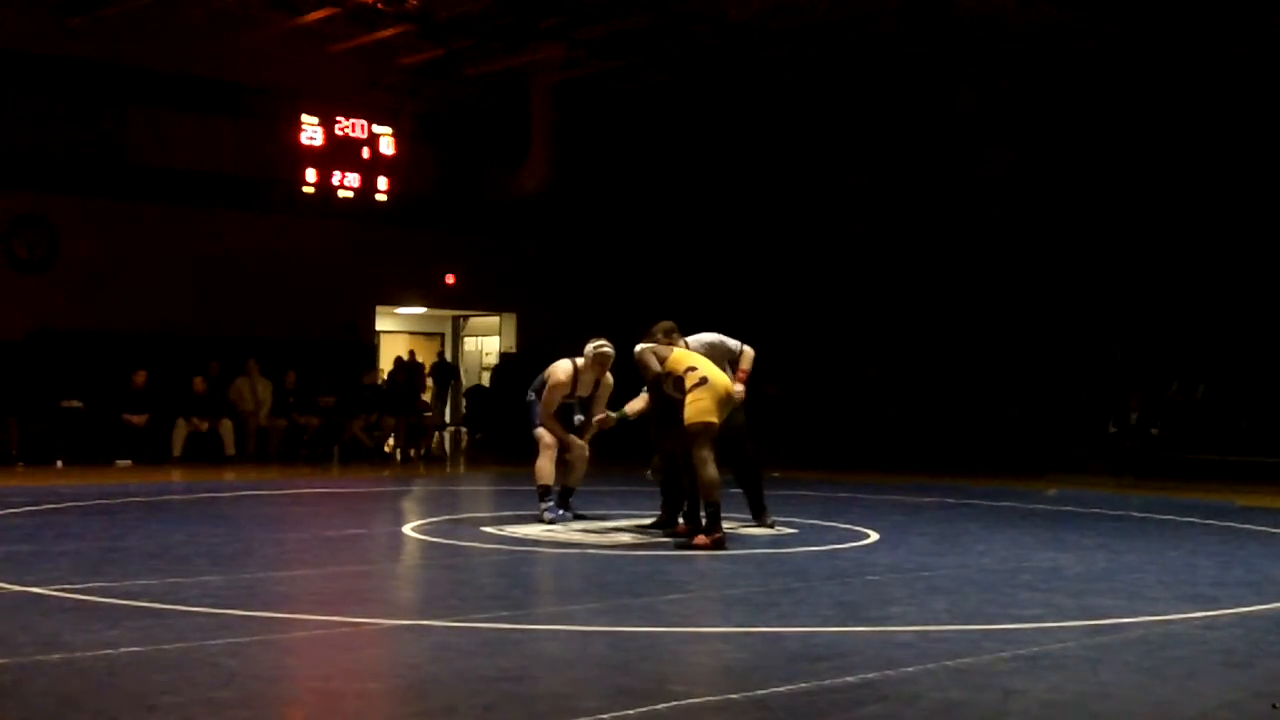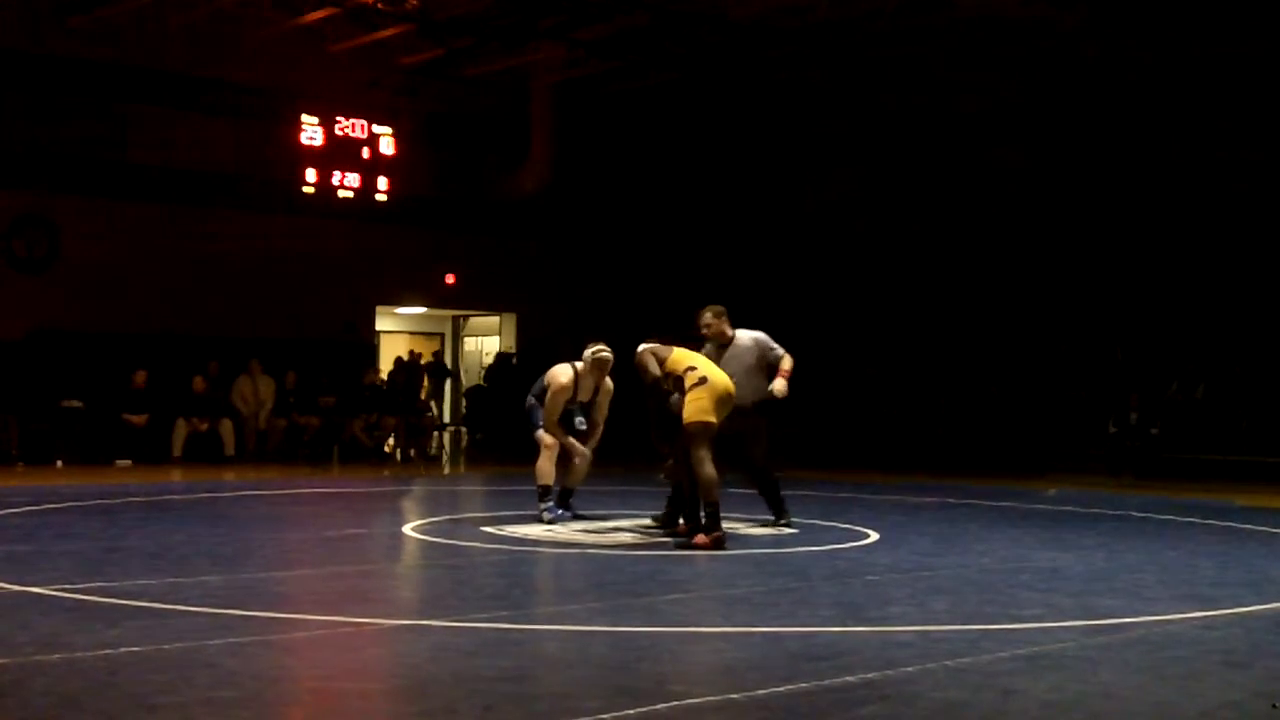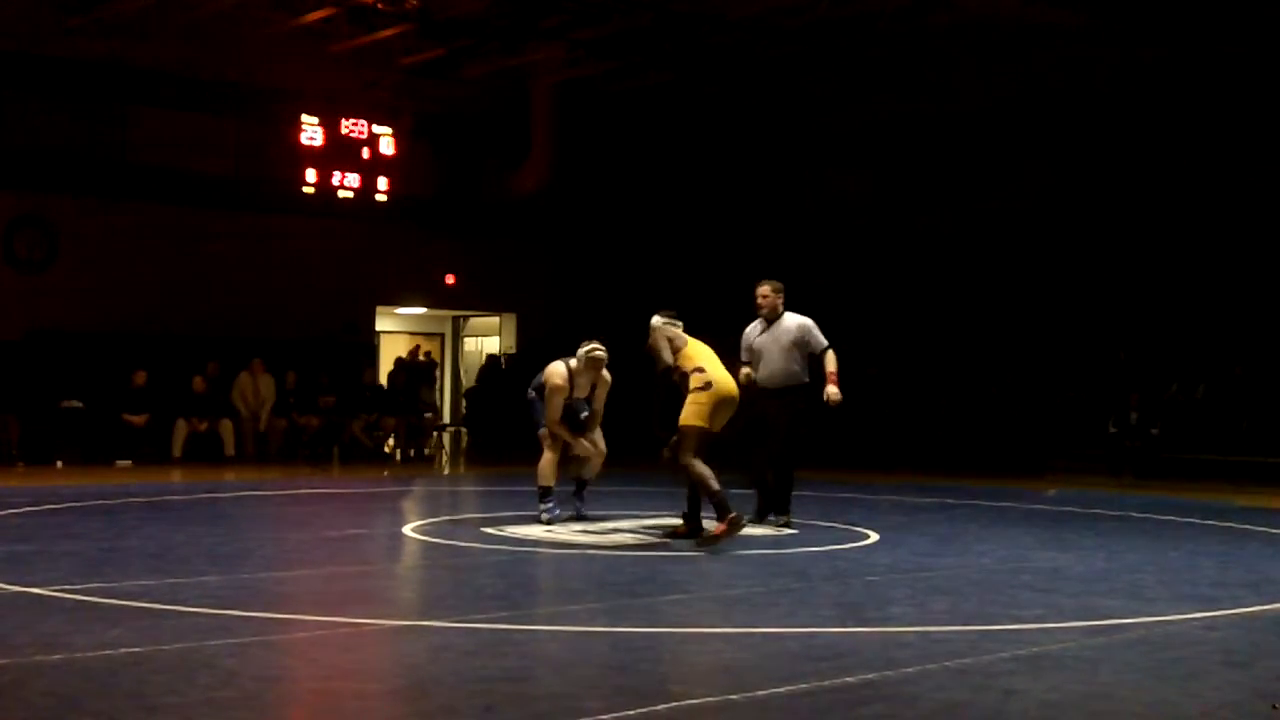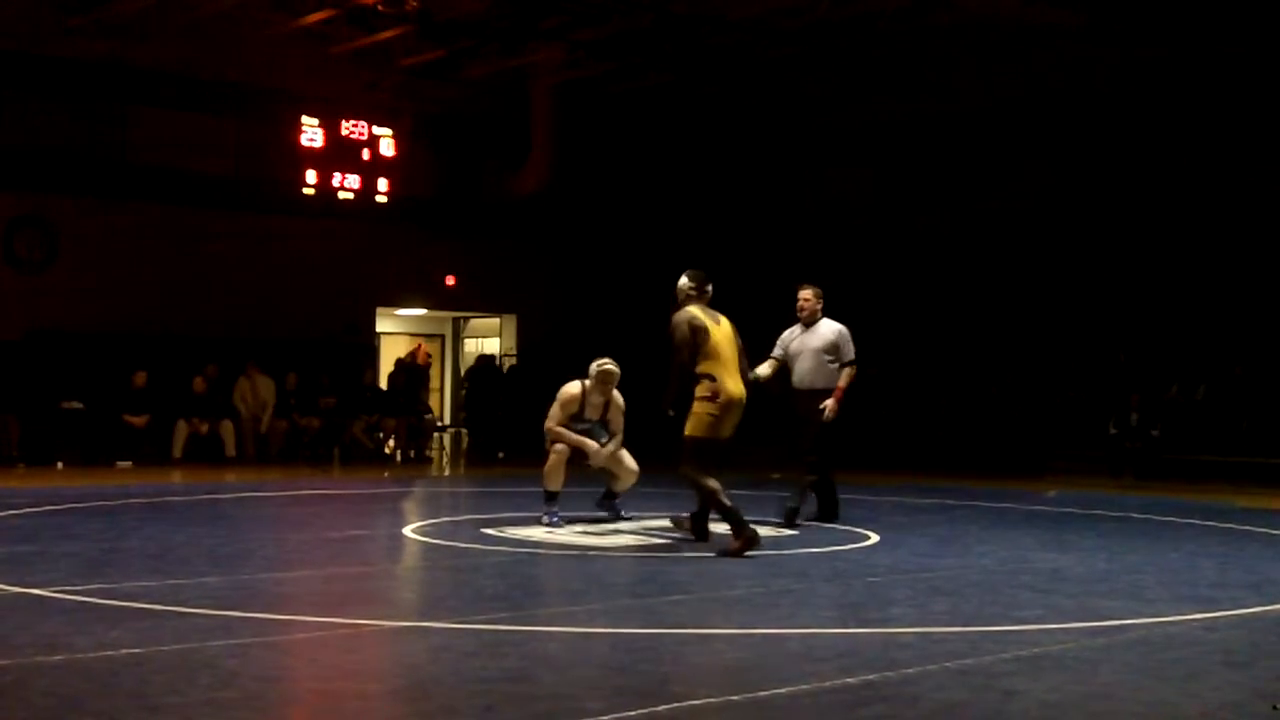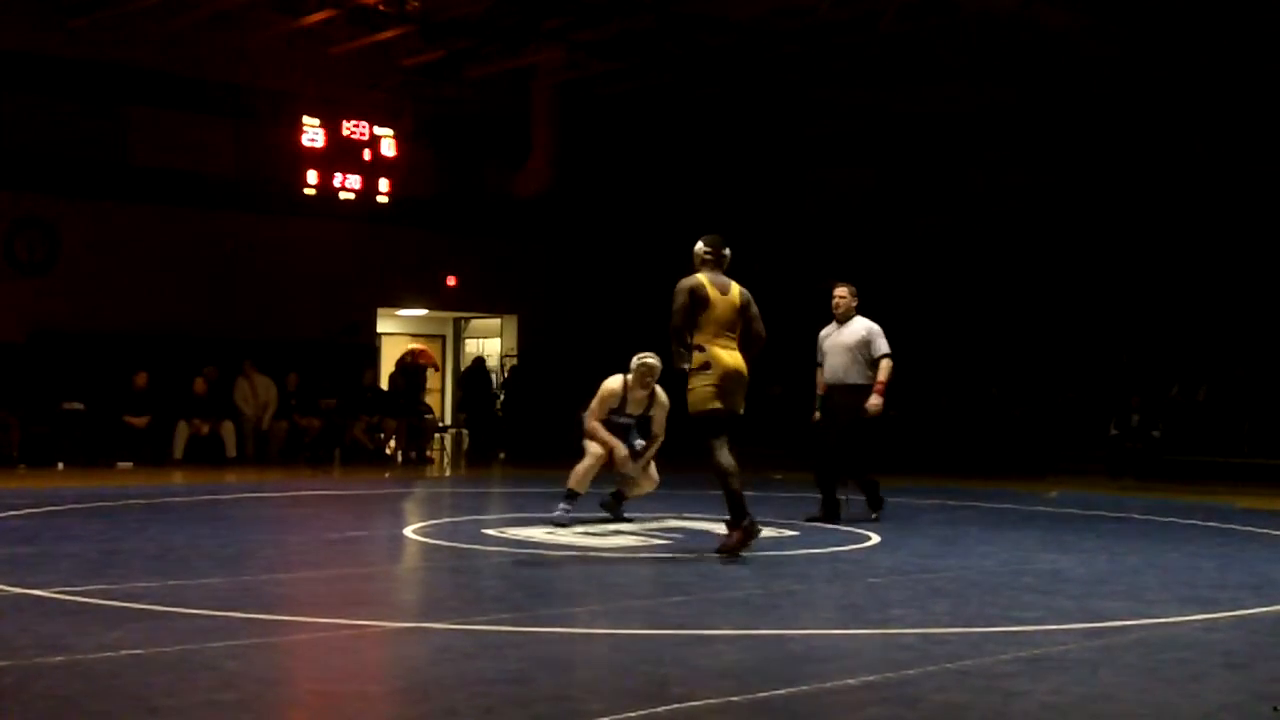
dt=0.3s
person 1, frame 1
left shoulder: (643, 353)
right shoulder: (671, 354)
left elbow: (656, 374)
left hip: (703, 384)
right hip: (723, 386)
left knee: (701, 455)
right knee: (691, 453)
left ankle: (714, 532)
right ankle: (693, 522)
person 1, frame 2
left shoulder: (644, 354)
right shoulder: (678, 355)
left elbow: (655, 379)
left hip: (705, 385)
right hip: (725, 385)
left knee: (699, 456)
right knee: (687, 453)
left ankle: (713, 530)
right ankle: (693, 522)
person 1, frame 3
left shoulder: (658, 335)
right shoulder: (692, 343)
left elbow: (668, 366)
right wrist: (680, 438)
left hip: (708, 387)
right hip: (729, 390)
left knee: (687, 457)
right knee: (692, 453)
left ankle: (727, 516)
right ankle: (692, 523)
person 1, frame 4
left shoulder: (683, 317)
right shoulder: (725, 321)
left elbow: (683, 363)
right elbow: (743, 369)
left wrist: (669, 400)
left hip: (712, 395)
right hip: (737, 396)
left knee: (693, 469)
right knee: (705, 463)
left ankle: (743, 531)
right ankle: (699, 520)
person 1, frame 5
left shoulder: (688, 284)
right shoulder: (741, 292)
left elbow: (678, 328)
right elbow: (758, 336)
left wrist: (681, 359)
left hip: (706, 367)
right hip: (736, 368)
left knee: (716, 445)
right knee: (721, 445)
left ankle: (743, 519)
right ankle: (736, 522)
person 2, frame 1
left shoulder: (710, 342)
left elbow: (747, 352)
left wrist: (739, 381)
left knee: (745, 459)
right knee: (670, 459)
left ankle: (760, 512)
right ankle: (669, 515)
person 2, frame 2
left shoulder: (755, 340)
right shoulder: (704, 357)
left elbow: (785, 357)
left wrist: (781, 378)
left hip: (756, 413)
left knee: (758, 465)
left ankle: (780, 512)
person 2, frame 3
left shoulder: (801, 324)
right shoulder: (751, 331)
left elbow: (827, 352)
right elbow: (745, 367)
left wrist: (831, 382)
right wrist: (744, 375)
left hip: (790, 396)
right hip: (761, 396)
left knee: (781, 455)
right knee: (759, 454)
left ankle: (781, 510)
right ankle: (765, 504)
person 2, frame 4
left shoulder: (836, 331)
right shoulder: (789, 335)
left elbow: (849, 367)
right elbow: (772, 365)
left wrist: (836, 397)
right wrist: (750, 375)
left hip: (824, 400)
right hip: (801, 399)
left knee: (813, 454)
right knee: (815, 456)
left ankle: (796, 504)
right ankle: (828, 508)
person 2, frame 5
left shoulder: (868, 328)
right shoulder: (826, 333)
left elbow: (886, 361)
left wrist: (878, 393)
right wrist: (819, 405)
left hip: (857, 397)
right hip: (832, 397)
left knee: (853, 455)
right knee: (826, 455)
left ankle: (875, 501)
right ankle: (828, 508)
person 3, frame 1
left shoulder: (606, 381)
right shoulder: (563, 375)
left elbow: (595, 417)
right elbow: (545, 414)
left wrist: (580, 442)
right wrist: (571, 439)
left hip: (568, 404)
right hip: (540, 400)
left knee: (581, 454)
right knee: (549, 444)
left ankle: (563, 502)
right ankle: (547, 505)
person 3, frame 2
left shoulder: (606, 387)
right shoulder: (564, 381)
left elbow: (598, 423)
right elbow: (550, 421)
left wrist: (586, 448)
right wrist: (575, 446)
left hip: (569, 407)
right hip: (540, 403)
left knee: (583, 456)
right knee: (550, 444)
left ankle: (563, 503)
right ankle: (546, 506)
person 3, frame 3
left shoulder: (604, 379)
right shoulder: (559, 380)
left elbow: (596, 411)
right elbow: (552, 421)
left wrist: (585, 438)
right wrist: (578, 441)
left hip: (574, 401)
right hip: (542, 397)
left knee: (599, 451)
right knee: (553, 445)
left ankle: (579, 493)
right ankle: (546, 505)
person 3, frame 4
left shoulder: (616, 401)
right shoulder: (572, 393)
left elbow: (618, 433)
right elbow: (549, 427)
left wrist: (603, 452)
right wrist: (585, 443)
left hip: (591, 431)
right hip: (565, 433)
left knee: (631, 471)
right knee: (559, 451)
left ankle: (608, 500)
right ankle: (550, 507)
person 3, frame 5
left shoulder: (660, 400)
right shoulder: (613, 387)
left elbow: (658, 436)
right elbow: (590, 422)
left wrist: (641, 462)
right wrist: (616, 445)
left hip: (626, 429)
right hip: (599, 428)
left knee: (650, 481)
right knee: (596, 455)
left ankle: (614, 501)
right ankle: (565, 505)
